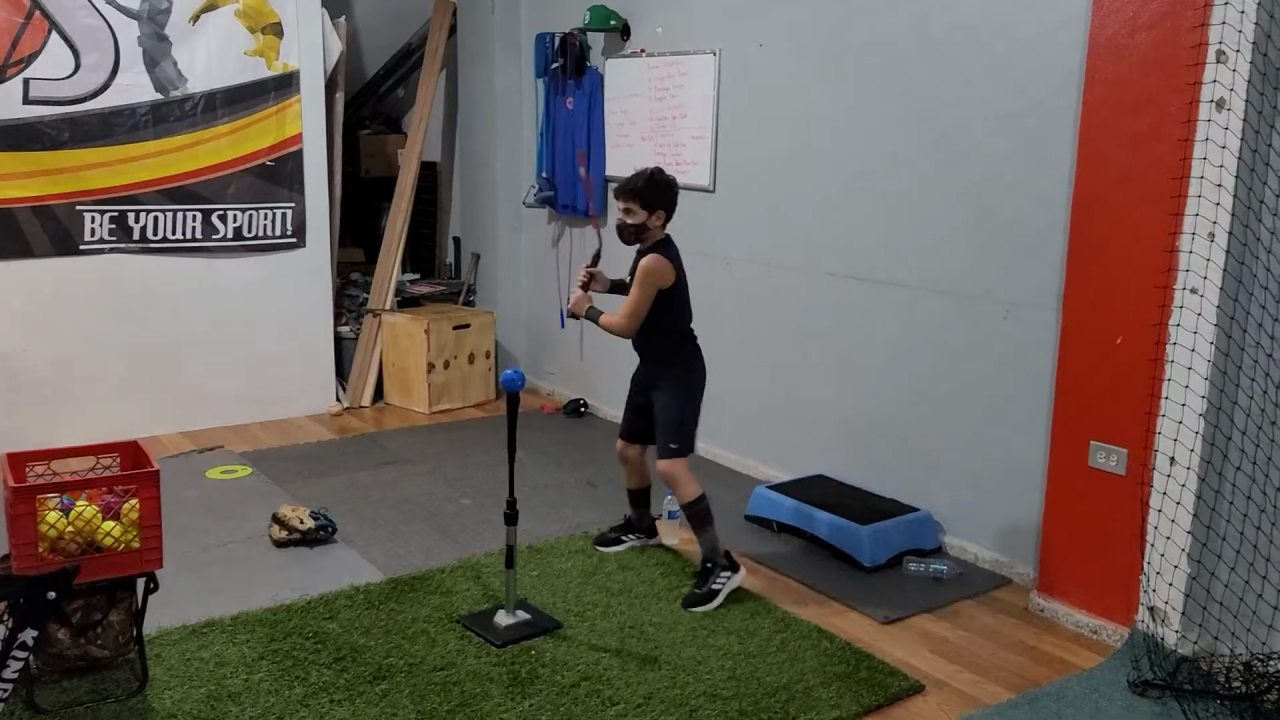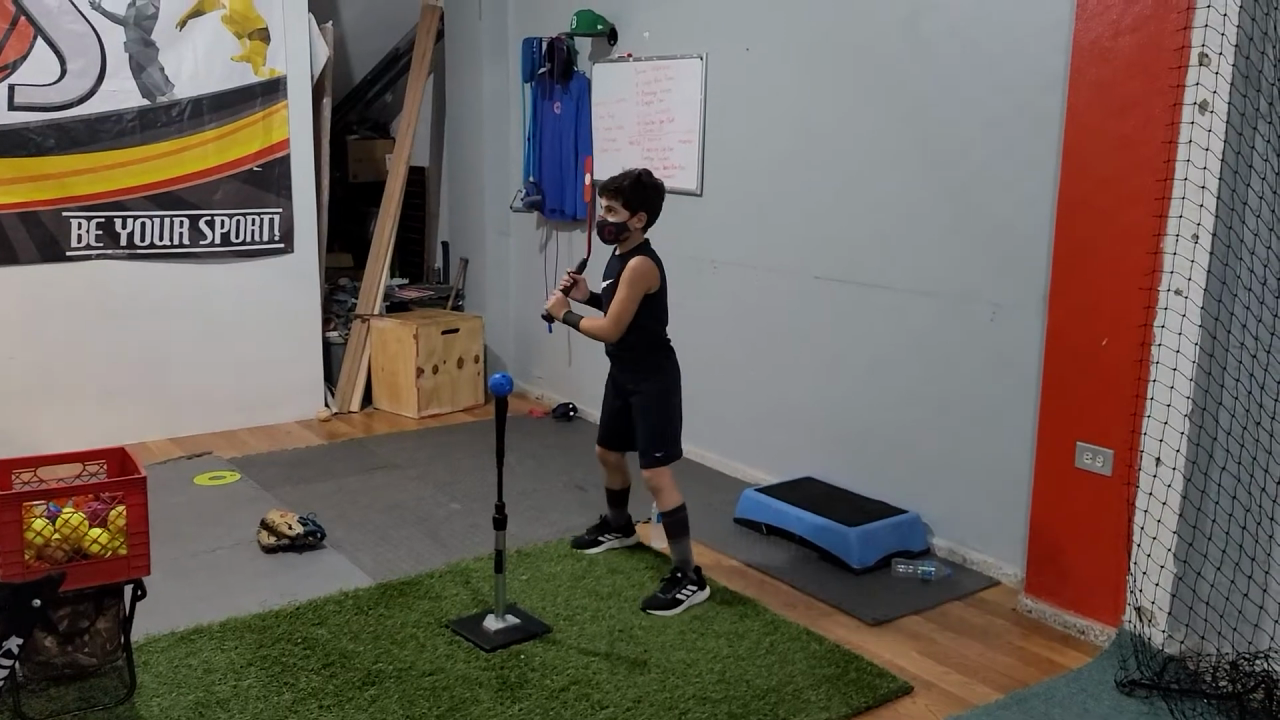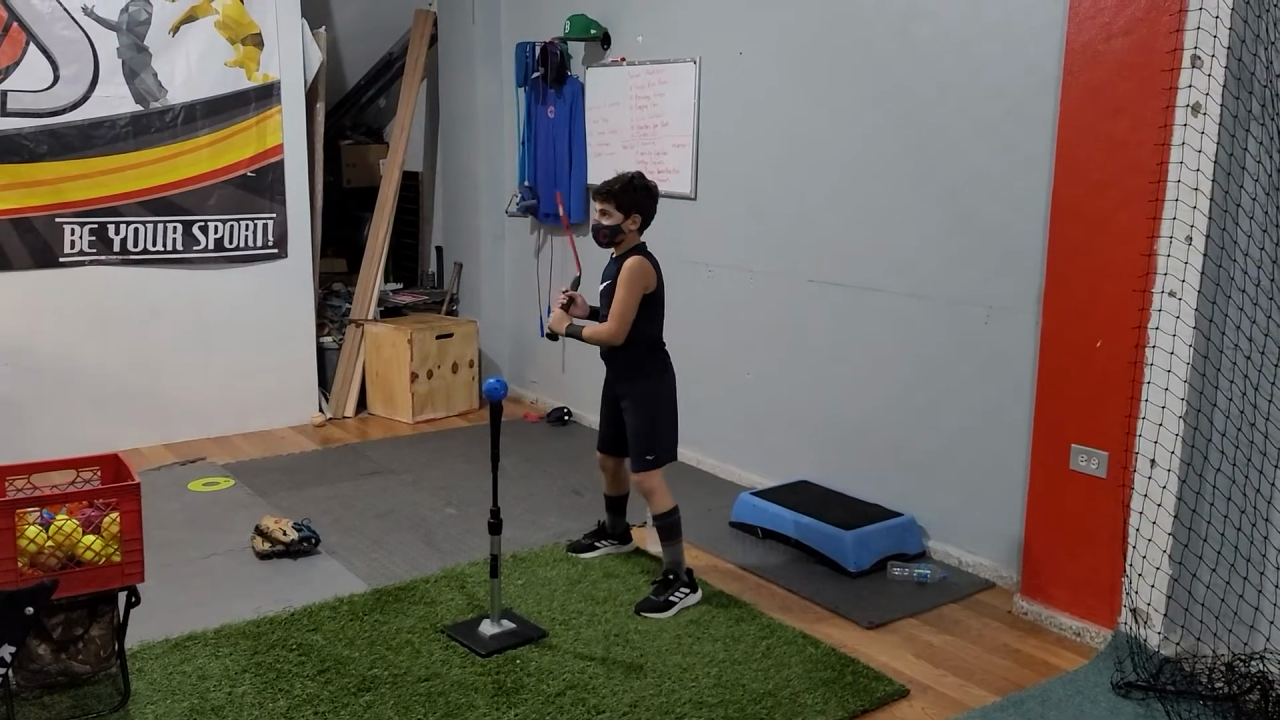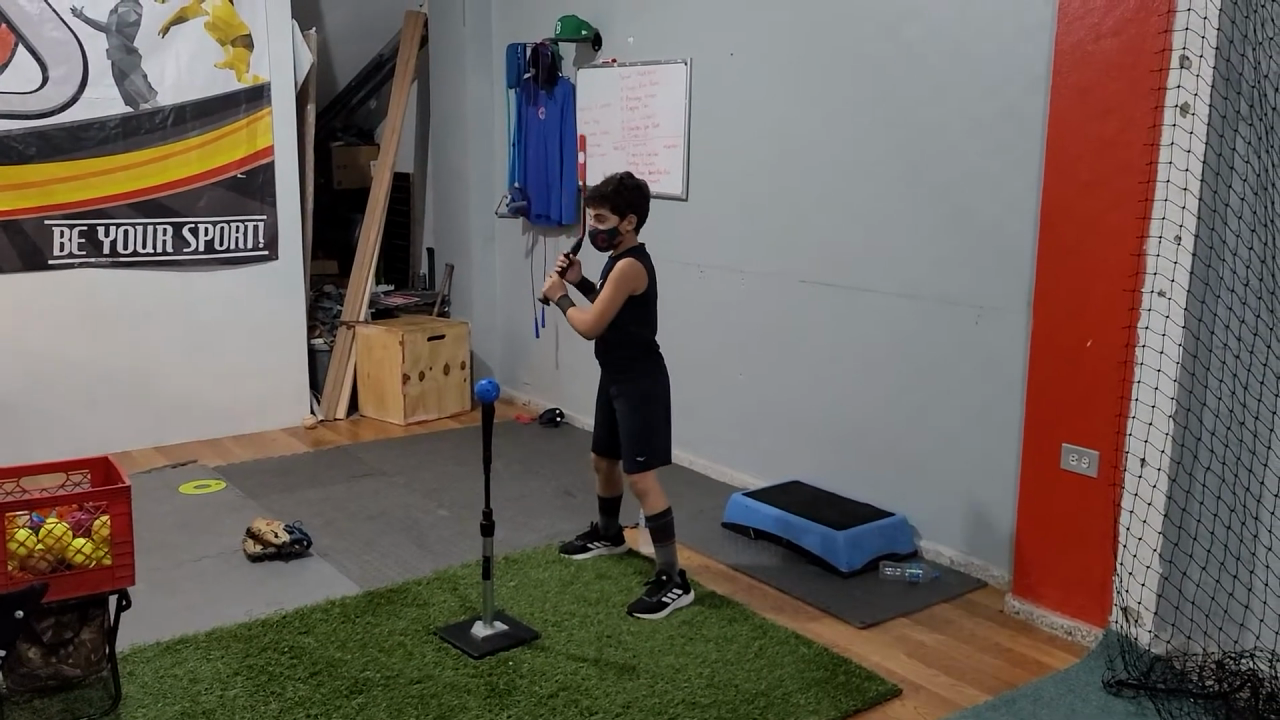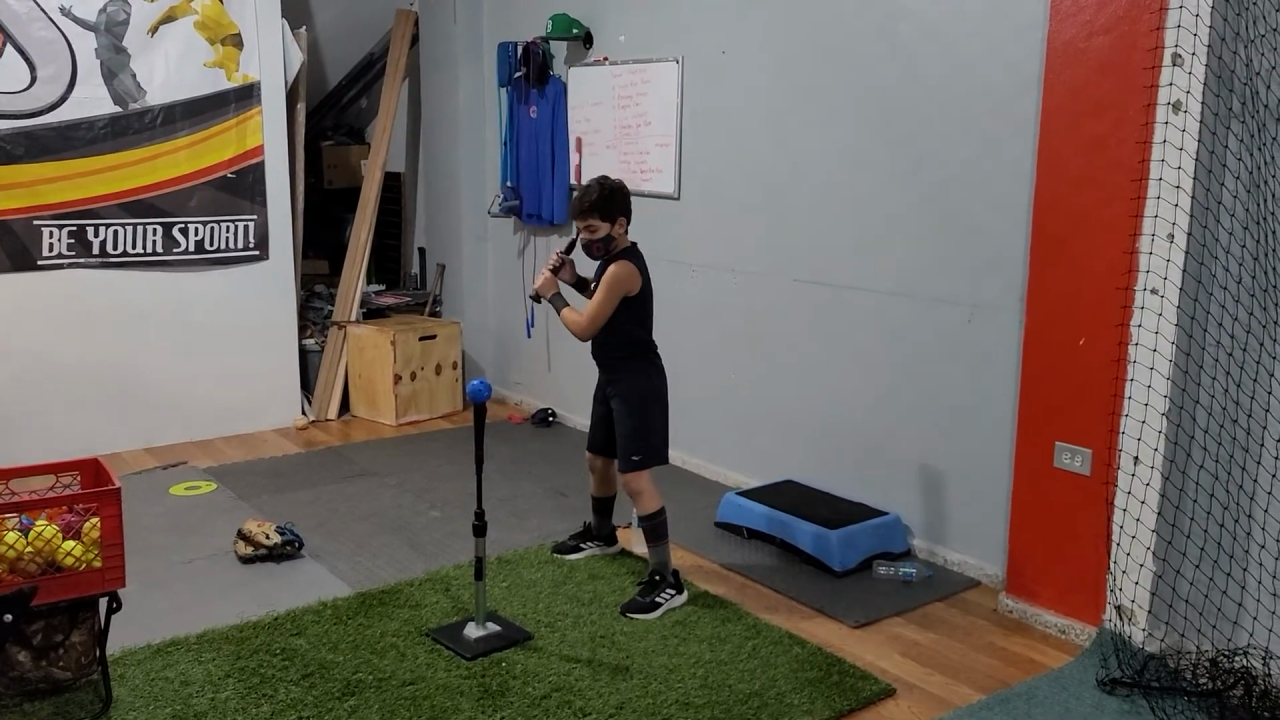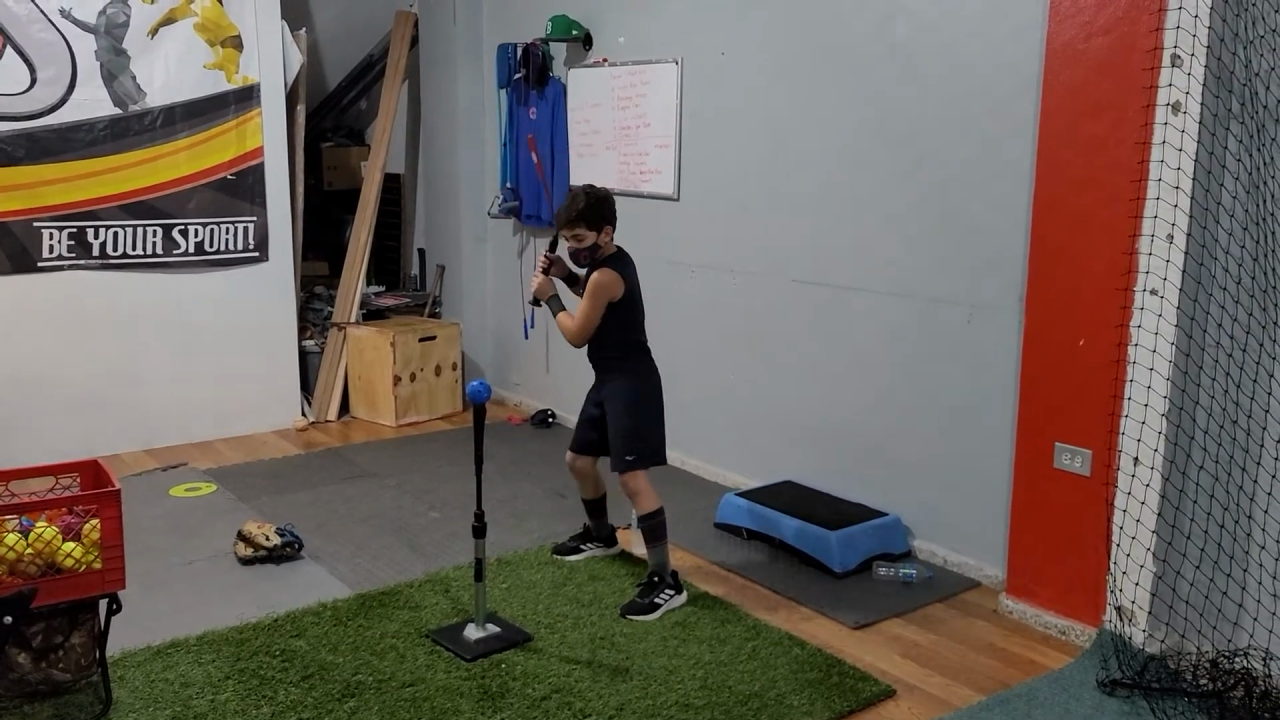
dt=0.7s
person 1, frame 1
left shoulder: (654, 261)
right shoulder: (654, 251)
left elbow: (626, 325)
left wrist: (587, 309)
right wrist: (609, 284)
left hip: (677, 372)
right hip: (653, 368)
left knee: (671, 466)
right knee: (628, 448)
left ankle: (719, 564)
right ankle: (640, 525)
person 1, frame 2
left shoulder: (641, 264)
right shoulder: (620, 255)
left elbow: (610, 329)
left wrist: (564, 313)
right wrist: (588, 296)
left hip: (654, 378)
right hip: (624, 373)
left knee: (656, 475)
right knee: (608, 451)
left ankle: (689, 577)
right ankle: (618, 526)
person 1, frame 3
left shoulder: (636, 264)
right shoulder: (619, 260)
left elbow: (615, 334)
left wrist: (568, 328)
right wrist: (588, 311)
left hip: (647, 382)
right hip: (620, 379)
left knee: (647, 478)
right knee: (610, 460)
left ankle: (681, 579)
right ankle: (615, 533)
person 1, frame 4
left shoulder: (630, 265)
right shoulder: (621, 260)
left elbow: (590, 327)
left wrist: (560, 297)
right wrist: (580, 283)
left hip: (639, 382)
right hip: (616, 377)
left knee: (640, 478)
right knee: (603, 461)
left ankle: (673, 580)
right ankle: (607, 534)
person 1, frame 5
left shoulder: (623, 268)
right shoulder: (615, 261)
left elbow: (585, 328)
left wrist: (552, 294)
right wrist: (575, 281)
left hip: (637, 382)
right hip: (614, 377)
left knee: (635, 478)
right knee: (599, 459)
left ankle: (667, 580)
right ankle: (601, 534)
person 1, frame 6
left shoulder: (606, 275)
right shoulder: (612, 259)
left elbow: (577, 334)
left wrist: (550, 297)
right wrist: (566, 275)
left hip: (632, 382)
right hip: (609, 379)
left knee: (634, 478)
right knee: (579, 459)
left ankle: (665, 581)
right ankle: (600, 535)
